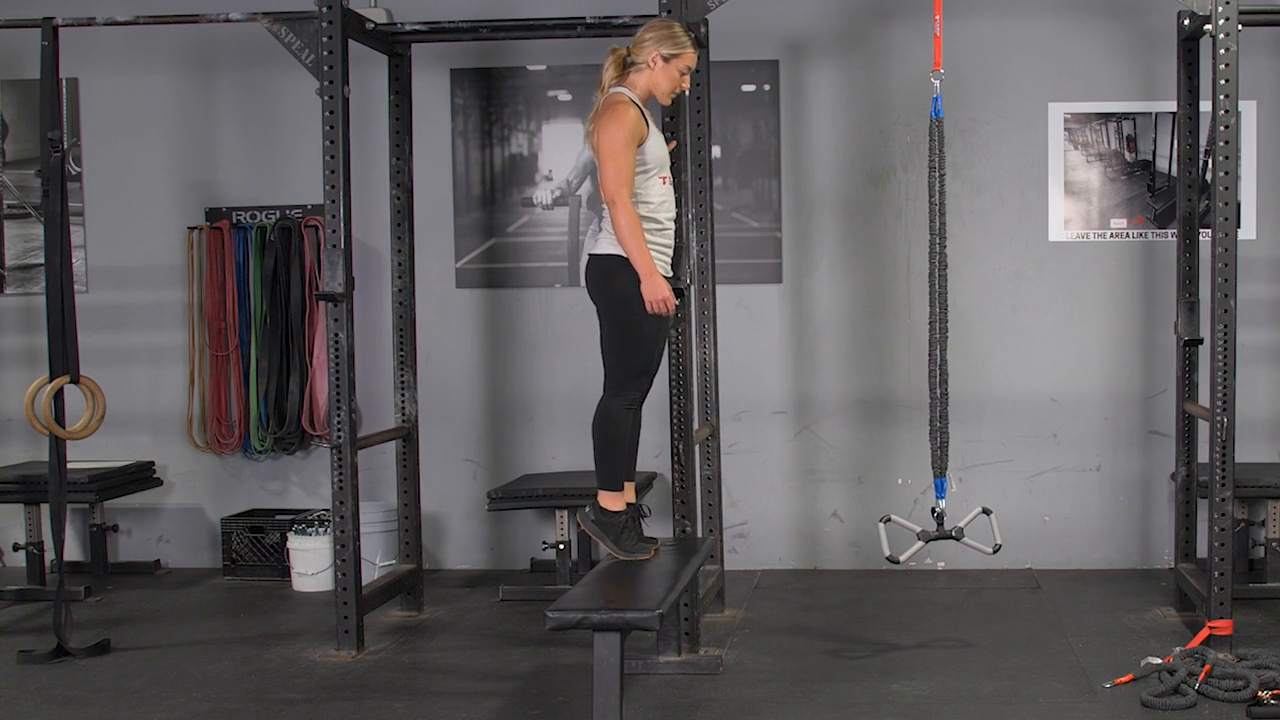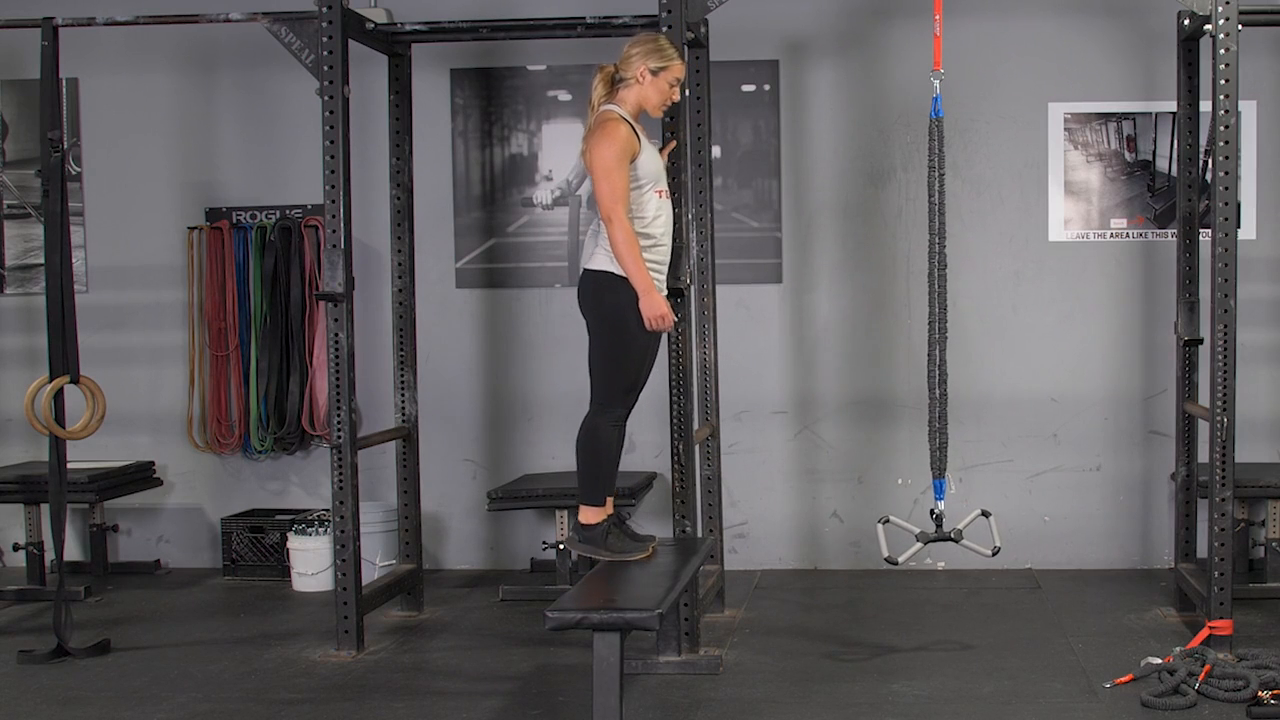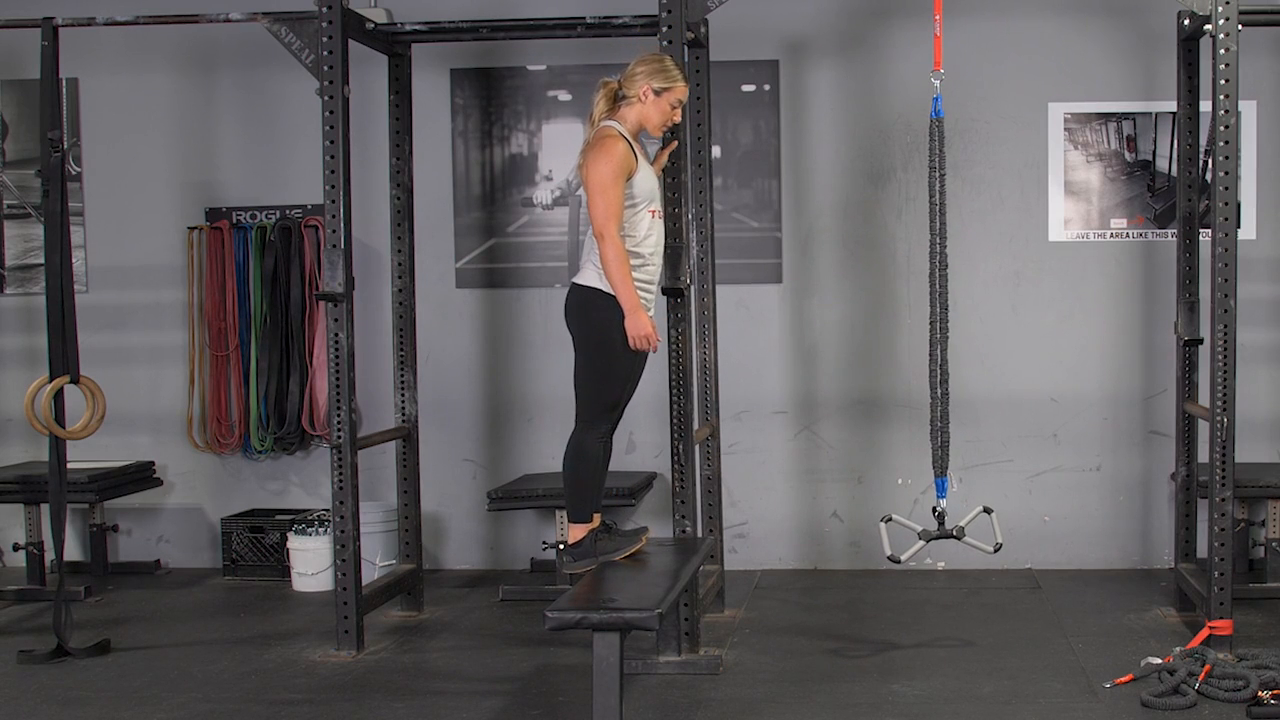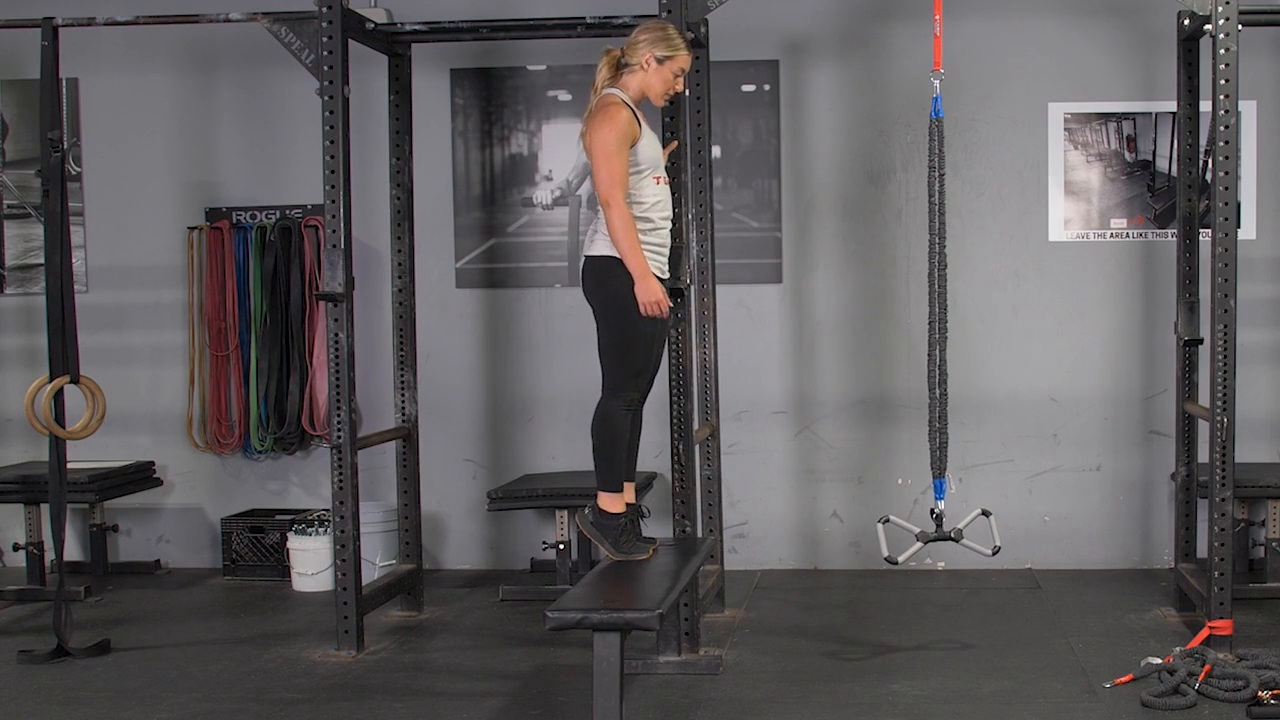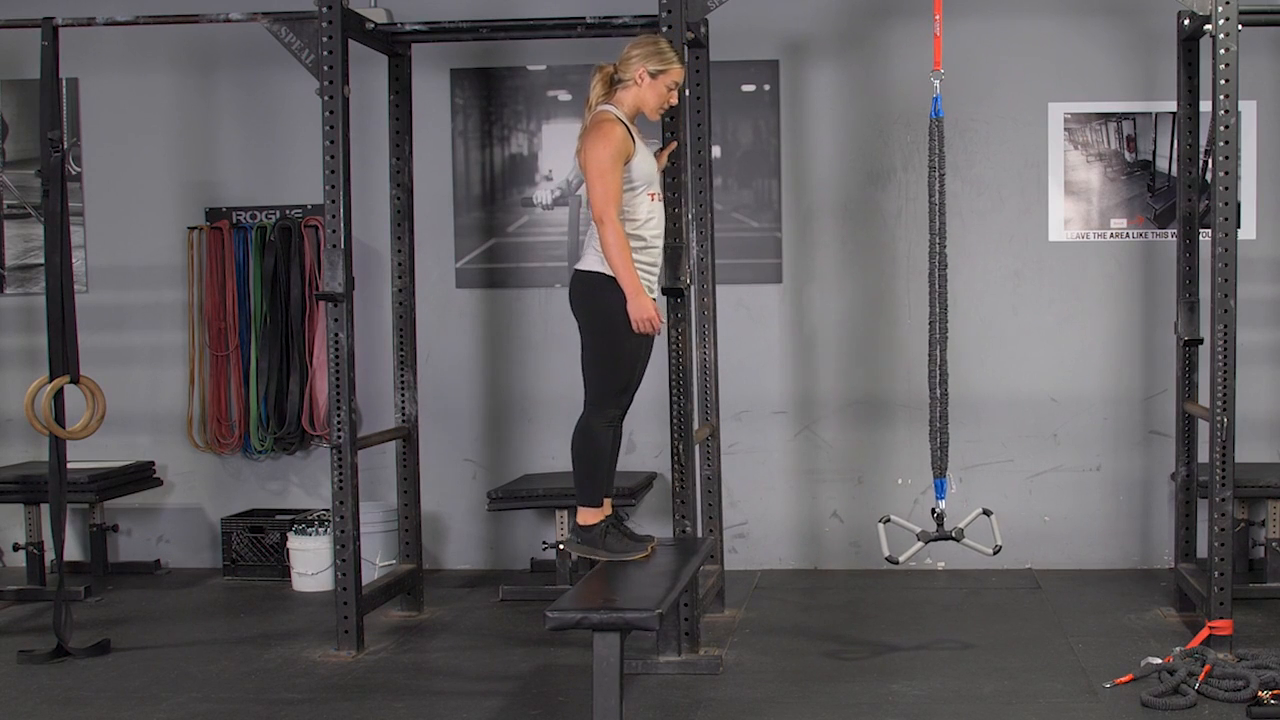
dt=1s
person 1, frame 1
left shoulder: (637, 112)
right shoulder: (621, 110)
right elbow: (618, 200)
right wrist: (649, 273)
left hip: (640, 271)
right hip: (624, 271)
left knee: (633, 393)
right knee: (623, 390)
left ankle: (624, 506)
right ankle: (607, 507)
person 1, frame 2
left shoulder: (631, 130)
right shoulder: (612, 127)
right elbow: (614, 218)
left wrist: (665, 159)
right wrist: (647, 291)
left hip: (636, 288)
right hip: (618, 288)
left knee: (618, 407)
right knee: (608, 406)
left ankle: (603, 518)
right ankle: (588, 524)
person 1, frame 3
left shoulder: (631, 146)
right shoulder: (610, 144)
right elbow: (607, 235)
left wrist: (659, 167)
right wrist: (633, 310)
left hip: (625, 306)
right hip: (604, 304)
left knee: (604, 423)
right knee: (594, 422)
left ankle: (590, 527)
right ankle: (579, 541)
person 1, frame 4
left shoulder: (632, 115)
right shoulder: (613, 112)
right elbow: (612, 201)
left wrist: (666, 157)
right wrist: (642, 275)
left hip: (640, 271)
right hip: (620, 271)
left knee: (634, 393)
right knee: (621, 392)
left ankle: (624, 505)
right ankle: (606, 509)
person 1, frame 5
left shoulder: (626, 132)
right shoulder: (608, 129)
right elbow: (606, 219)
left wrist: (658, 168)
right wrist: (635, 293)
left hip: (629, 289)
right hip: (608, 288)
left knee: (614, 408)
right knee: (604, 407)
left ankle: (602, 517)
right ankle: (587, 525)
